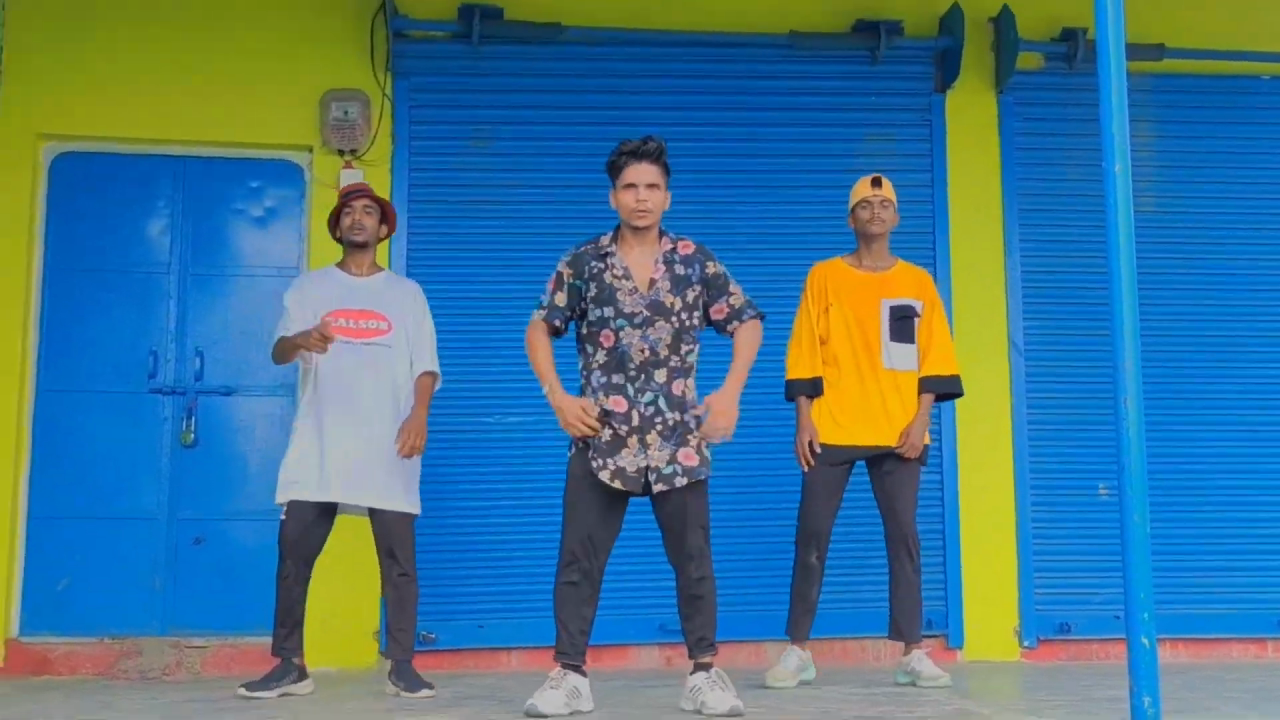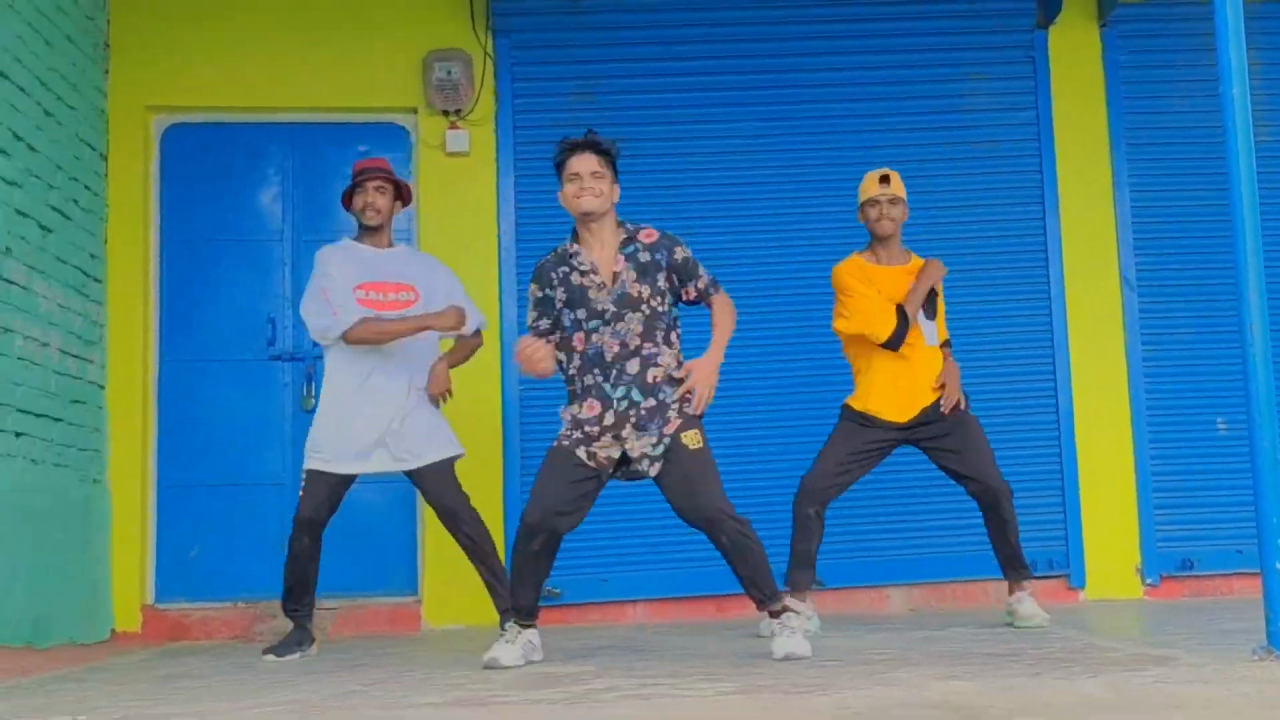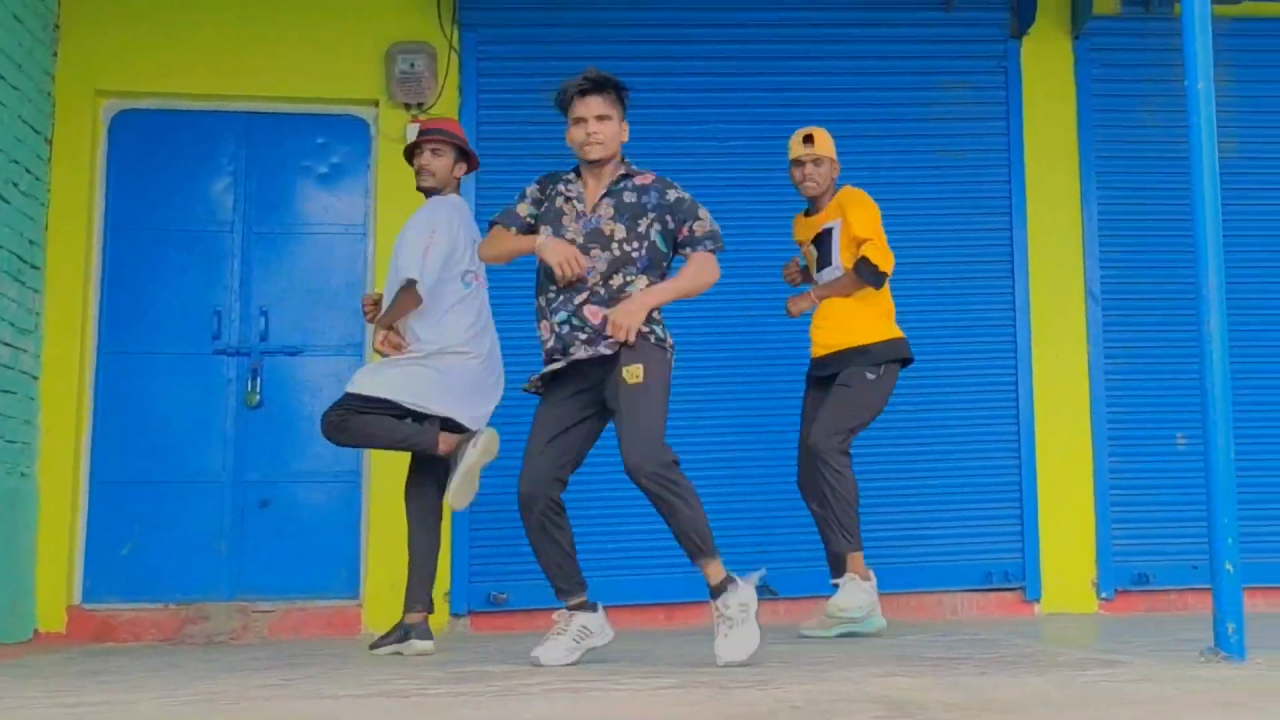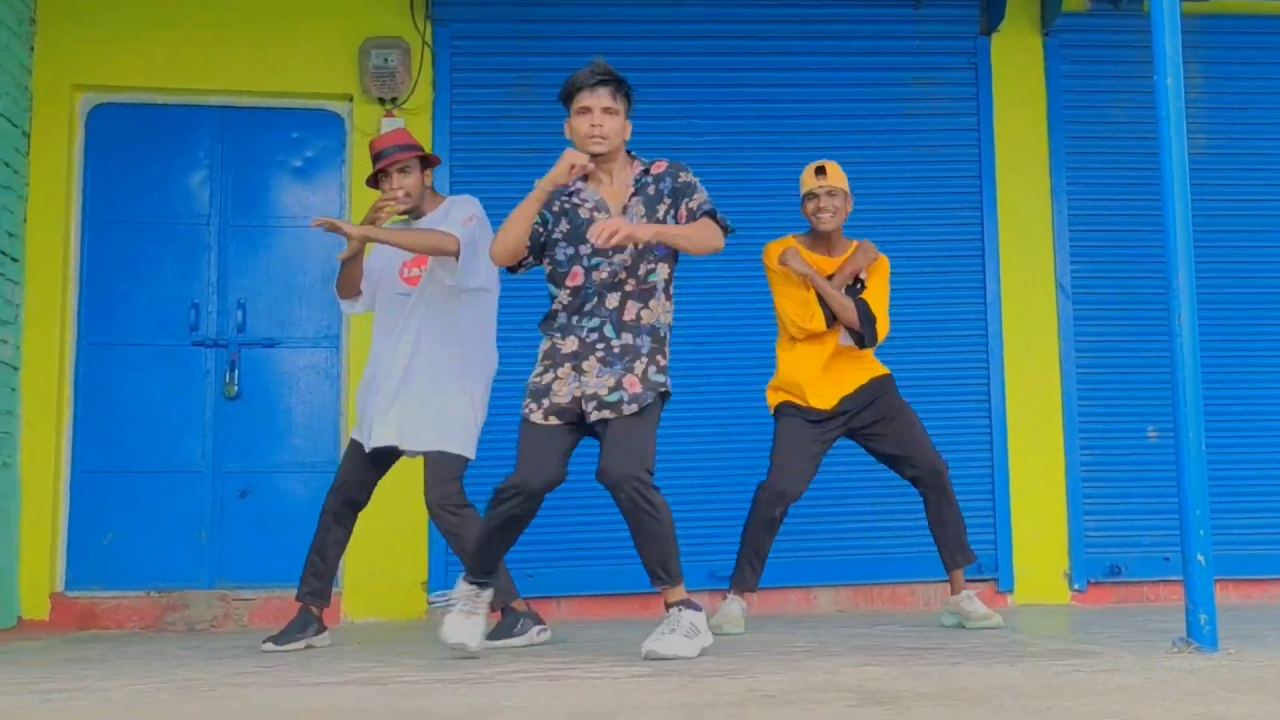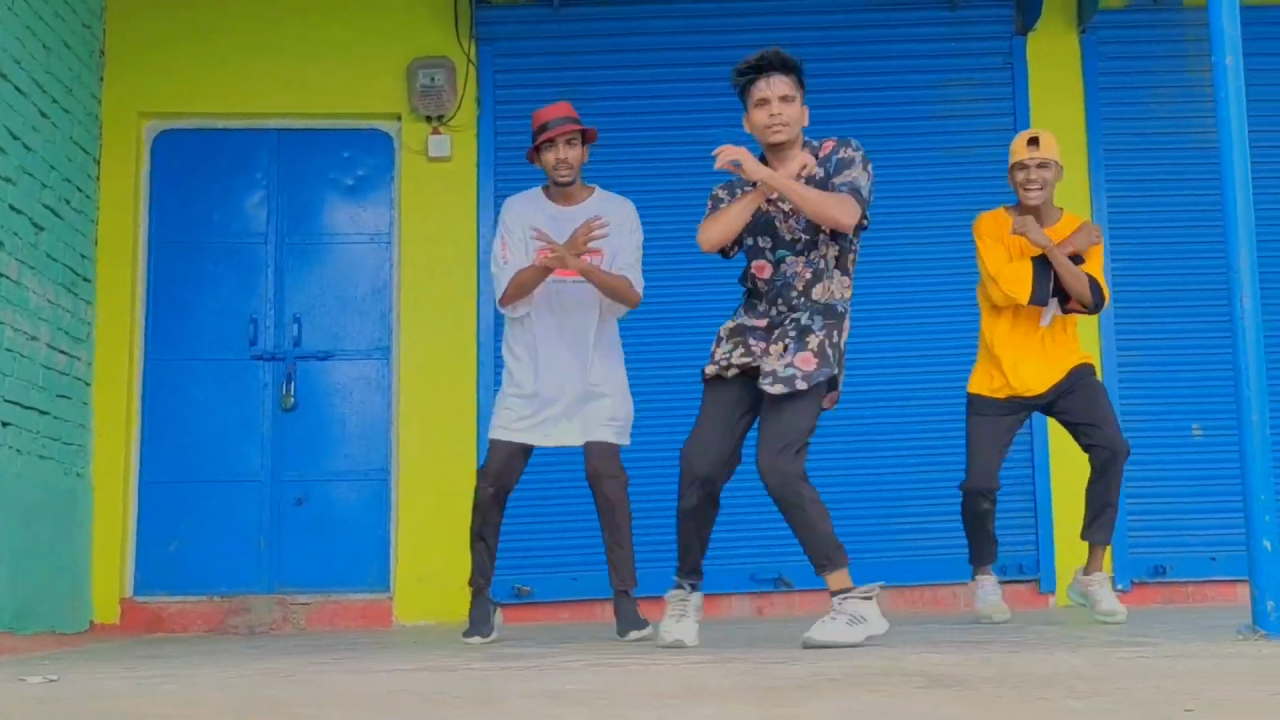
dt=1s
person 1, frame 1
left shoulder: (696, 261)
right shoulder: (582, 263)
left elbow: (748, 322)
right elbow: (539, 330)
left wrist: (730, 391)
right wrist: (557, 396)
left hip: (676, 435)
right hip: (599, 435)
left knee: (692, 557)
right knee: (579, 557)
person 1, frame 2
left shoulder: (659, 247)
right shoulder: (551, 272)
left elbow: (719, 301)
right elbow: (541, 348)
left wrist: (711, 360)
right wrist: (531, 357)
left hip: (667, 414)
right hip: (592, 426)
left knee: (715, 516)
right knee: (537, 524)
left ankle: (781, 615)
right ankle: (522, 630)
person 1, frame 3
left shoulder: (657, 193)
right shoulder: (547, 193)
left elbow: (707, 267)
right elbow: (489, 249)
left wrist: (648, 297)
right wrist: (542, 241)
left hip: (631, 348)
right hip: (573, 361)
left knee: (645, 463)
right knee: (535, 491)
left ankle: (727, 595)
right ankle: (580, 616)
person 1, frame 4
left shoulder: (671, 181)
right shoulder: (560, 197)
left elbow: (713, 239)
right elbow: (503, 255)
left wrist: (645, 230)
right wrist: (545, 187)
left hip: (636, 360)
right hip: (565, 362)
left knee: (627, 475)
right knee: (530, 482)
left ankle: (682, 609)
right ankle: (473, 587)
person 1, frame 5
left shoulder: (843, 157)
right shoulder: (734, 187)
left elbow: (842, 218)
right elbow: (711, 239)
left wrist: (767, 174)
right wrist: (762, 187)
left hip: (810, 337)
right hip: (749, 338)
left knee: (778, 466)
right knee: (702, 462)
left ankle: (850, 599)
right ankle: (686, 589)
person 2, frame 1
left shoulder: (406, 293)
right shoulder: (311, 289)
left elbow: (426, 366)
right elbow: (279, 353)
left wrist: (419, 413)
right wrist: (301, 340)
left hip: (385, 448)
right hip: (319, 447)
left knee: (398, 554)
right knee: (295, 550)
left ankle: (401, 664)
right ankle: (289, 663)
person 2, frame 2
left shoulder: (425, 268)
right shoulder: (332, 260)
left elbow: (473, 332)
right elbow: (350, 331)
left wrist: (444, 362)
right wrist: (425, 323)
left hip: (414, 415)
right hip: (348, 417)
left knee: (458, 513)
right knee: (308, 520)
left ankle: (511, 612)
right ankle: (300, 625)
person 2, frame 3
left shoulder: (438, 214)
right shoulder: (458, 217)
left elbow: (418, 282)
left wrist: (384, 323)
right wrist: (388, 314)
left hip: (430, 365)
right hip: (464, 374)
left knee: (339, 422)
right knee: (424, 495)
left ankle: (453, 445)
right ankle: (414, 622)
person 2, frame 4
left shoulder: (466, 211)
right shoulder: (390, 234)
left elbow: (449, 247)
right elbow: (351, 297)
left wrist: (369, 234)
right wrist: (362, 240)
left hip: (453, 389)
right hip: (391, 391)
left knee: (444, 500)
right knee: (343, 497)
left ankle: (516, 609)
right ankle: (310, 614)
person 2, frame 5
left shoulder: (618, 212)
right shoulder: (517, 212)
left elbow: (630, 296)
right elbow: (507, 297)
left wrist: (582, 267)
right wrist: (558, 256)
left hip: (597, 376)
right hip: (530, 377)
left knee: (607, 476)
right knee: (494, 480)
left ankle: (624, 599)
right ankle: (482, 598)
person 3, frame 1
left shoulder: (919, 282)
right shoulder: (824, 276)
left elbow: (936, 357)
right elbow: (805, 350)
left wrist: (922, 420)
right wrist: (804, 416)
left hip: (897, 433)
right hip: (832, 430)
left knee: (903, 537)
right knee: (813, 533)
left ankle: (912, 653)
right ankle: (797, 650)
person 3, frame 2
left shoulder: (924, 269)
right shoulder: (848, 275)
right elbow: (895, 334)
left wrist: (952, 376)
right wrist: (923, 283)
left hip: (934, 408)
right hip: (873, 415)
left knee: (993, 489)
right knee: (812, 492)
left ankle: (1018, 591)
right ankle: (799, 602)
person 3, frame 3
left shoulder: (853, 203)
right shoulder: (808, 224)
left elbow: (877, 265)
left wrist: (815, 297)
right wrist: (803, 273)
left hip: (871, 353)
right hip: (833, 360)
left knee: (825, 446)
right knee: (812, 472)
left ankle: (857, 576)
right ankle: (857, 600)
person 3, frame 4
left shoulder: (873, 263)
right shoulder: (780, 254)
left elbow: (868, 333)
right elbow: (802, 324)
left wrist: (811, 277)
right wrist: (844, 273)
left hip: (866, 389)
right hip: (803, 401)
left knee: (932, 471)
right knee: (778, 490)
left ankle: (959, 593)
right ankle: (738, 595)
person 3, frame 5
left shoulder: (1082, 234)
right shoulder: (990, 225)
left elbow: (1090, 301)
right elbow: (1014, 290)
left wrist: (1043, 244)
right wrist: (1066, 248)
left hip: (1063, 370)
right hip: (999, 381)
left knee: (1111, 448)
right knee: (979, 486)
left ankle: (1093, 574)
right ankle: (984, 575)
